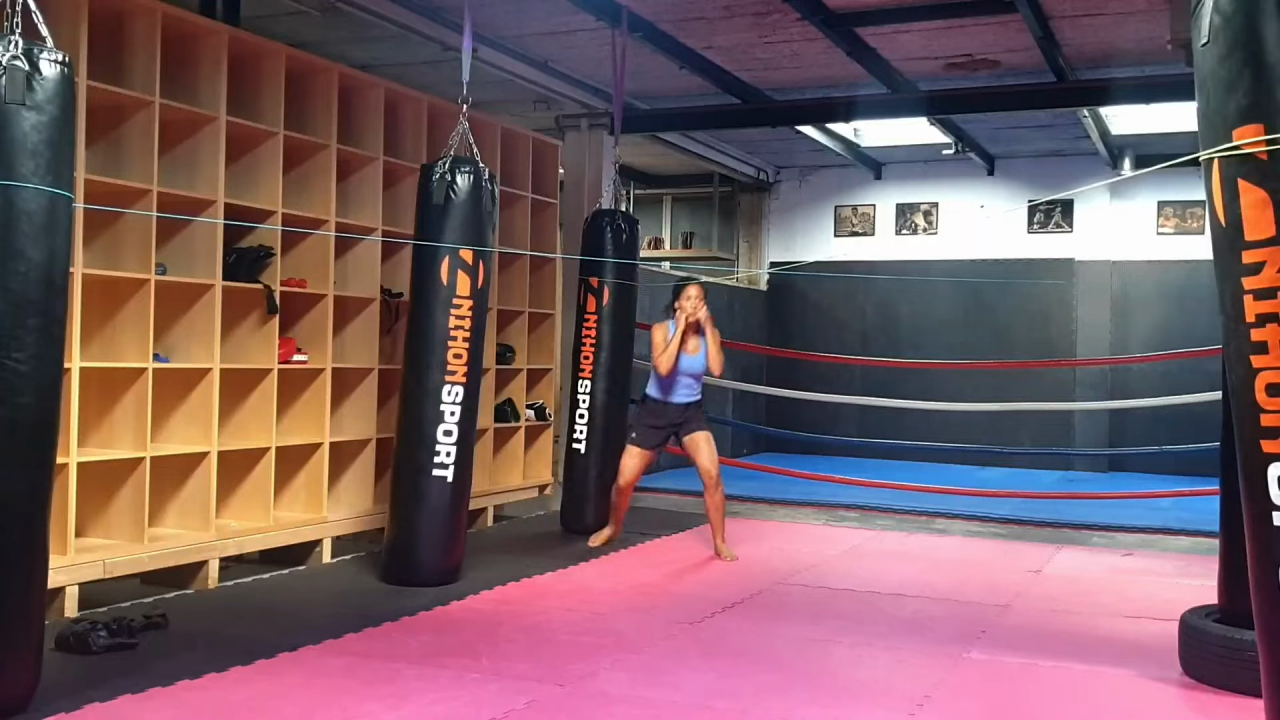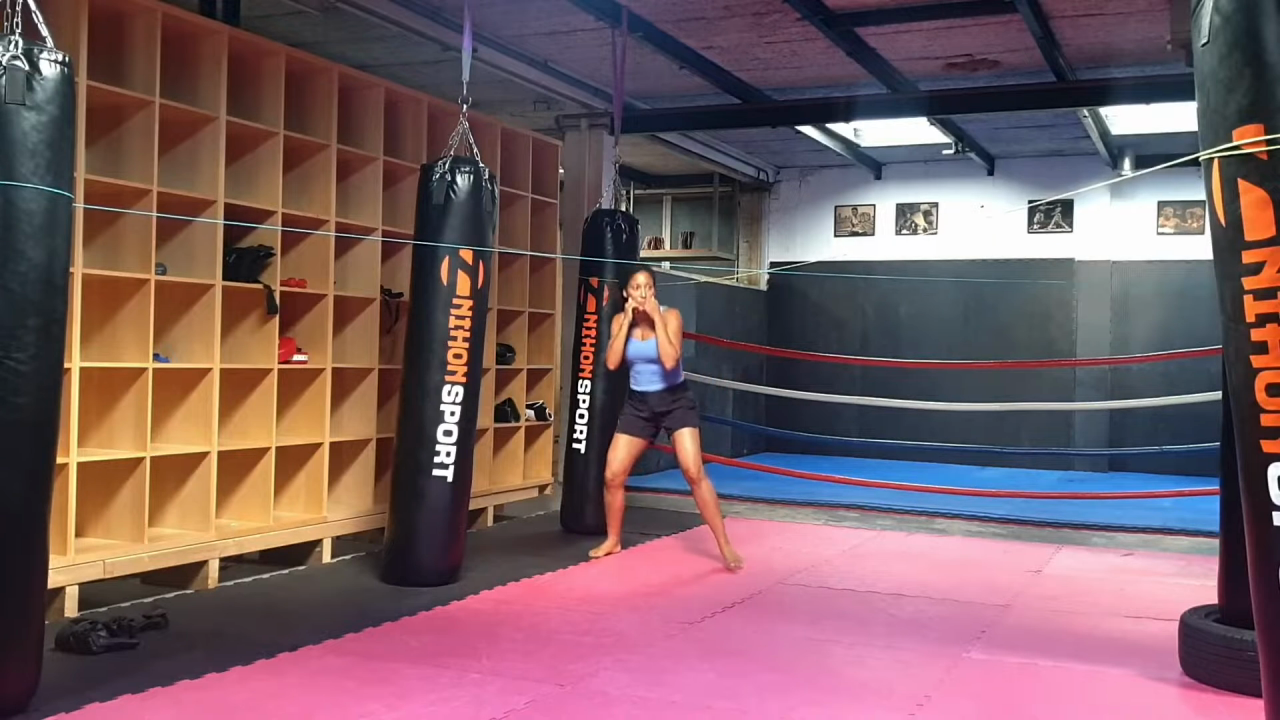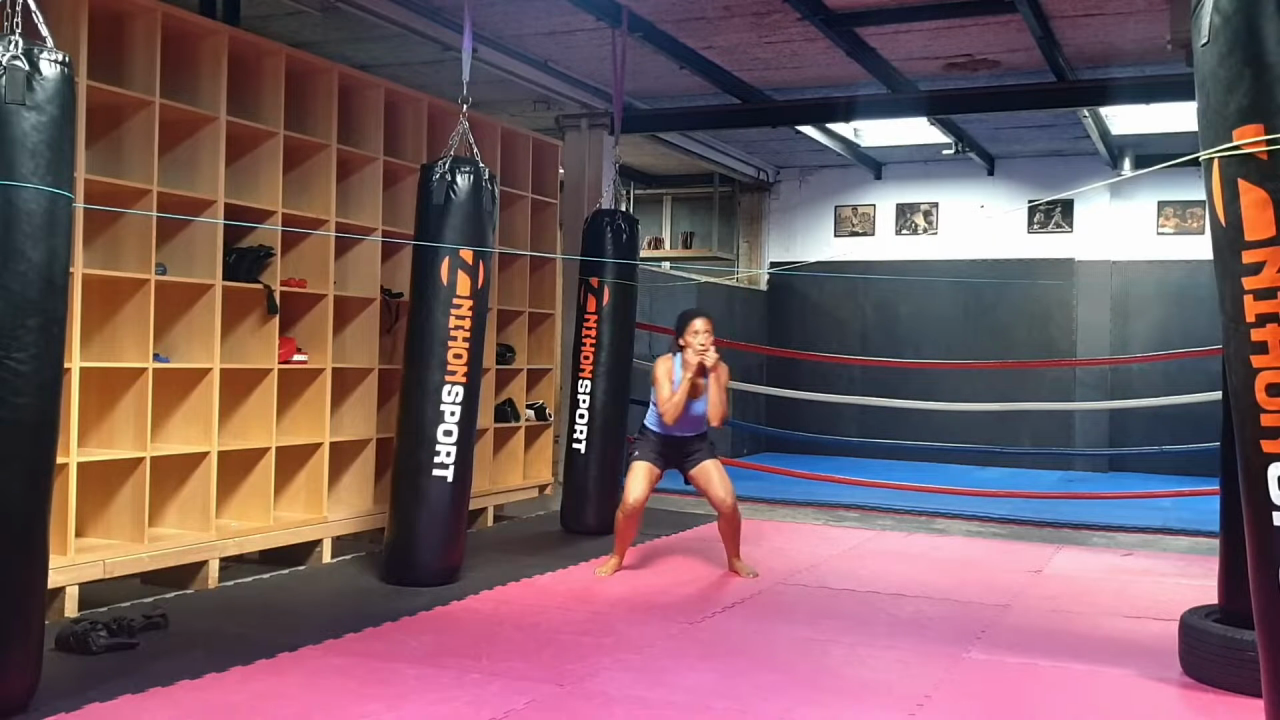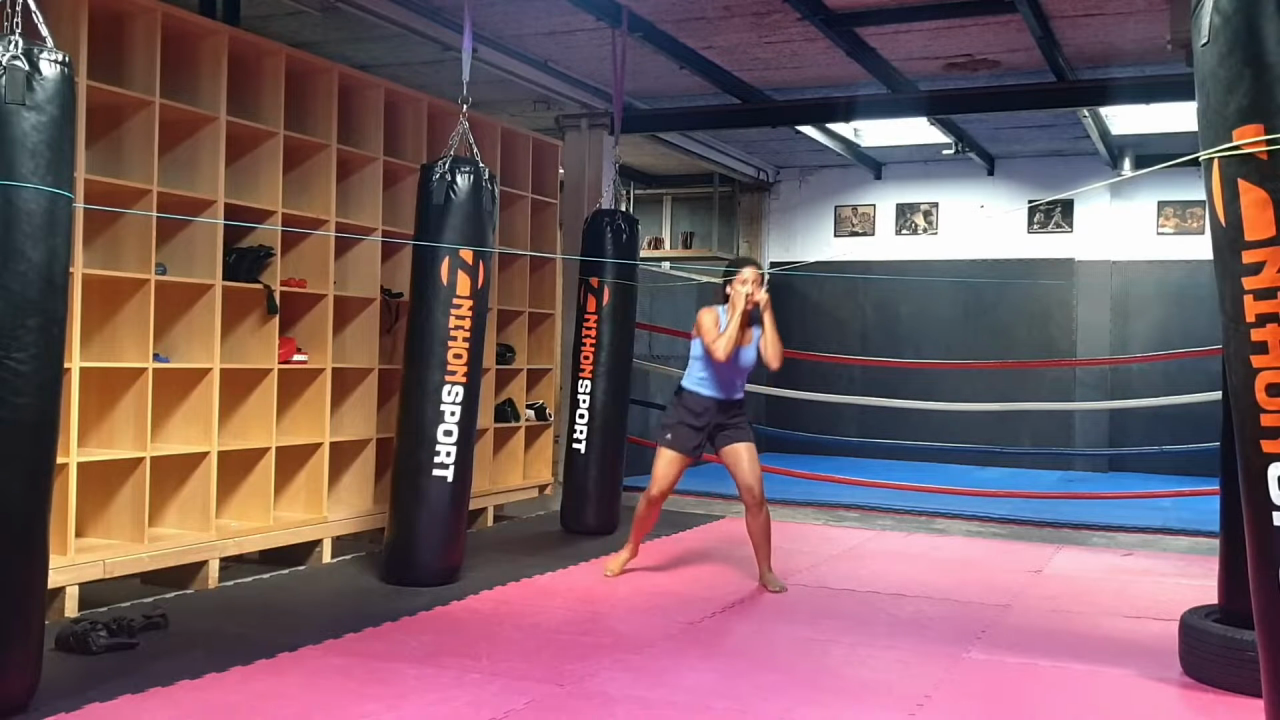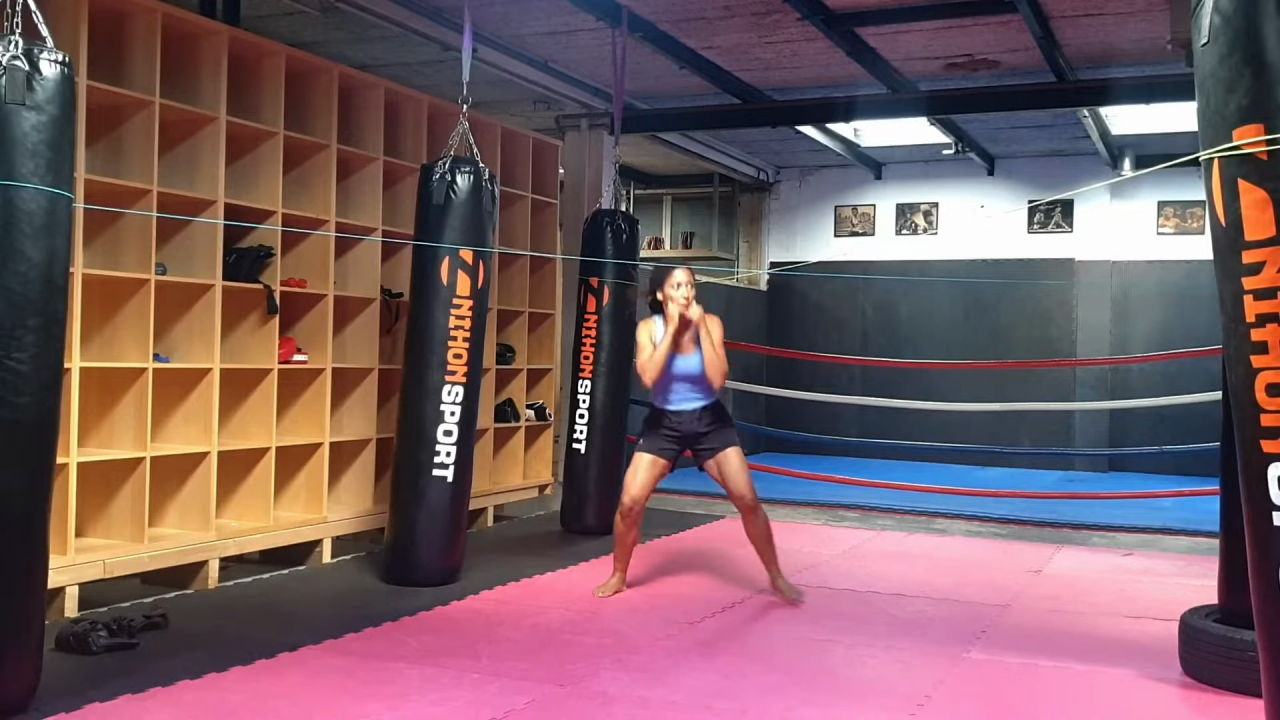
dt=1s
person 1, frame 1
left shoulder: (710, 334)
right shoulder: (662, 329)
left elbow: (717, 370)
right elbow: (663, 368)
left wrist: (708, 328)
right wrist: (678, 333)
left hip: (691, 413)
right hip: (654, 411)
left knee: (711, 474)
right knee: (625, 481)
left ankle: (720, 543)
right ankle: (614, 526)
person 1, frame 2
left shoulder: (670, 316)
right shoulder: (620, 320)
left elbow: (670, 362)
right elbow: (612, 363)
left wrist: (656, 318)
right wrist: (627, 320)
left hip: (675, 400)
right hip: (638, 403)
left knee: (694, 471)
right knee: (613, 475)
left ankle: (725, 546)
right ankle: (613, 540)
person 1, frame 3
left shoulder: (718, 368)
right shoulder: (665, 365)
left elbow: (716, 420)
right elbow: (669, 416)
left wrist: (713, 374)
right wrist: (689, 373)
left hip: (695, 445)
right hip: (655, 441)
left knee: (727, 503)
right knee: (632, 502)
left ankle: (734, 560)
right ankle: (616, 557)
person 1, frame 4
left shoulder: (760, 324)
right shoulder: (709, 315)
left elbow: (774, 363)
right elbow: (721, 353)
left wrist: (766, 312)
right wrist: (738, 313)
left hip: (731, 414)
right hip: (690, 408)
left knee: (754, 492)
right knee: (658, 490)
left ankle: (765, 571)
right ankle: (630, 548)
person 1, frame 5
left shoulder: (711, 324)
right shoulder: (649, 327)
left elbow: (717, 380)
right elbow: (649, 377)
left wrist: (700, 326)
right wrist: (671, 329)
left hip: (709, 420)
right hip: (664, 423)
left knee: (747, 499)
right knee: (630, 501)
left ankle: (776, 577)
right ankle: (618, 575)
